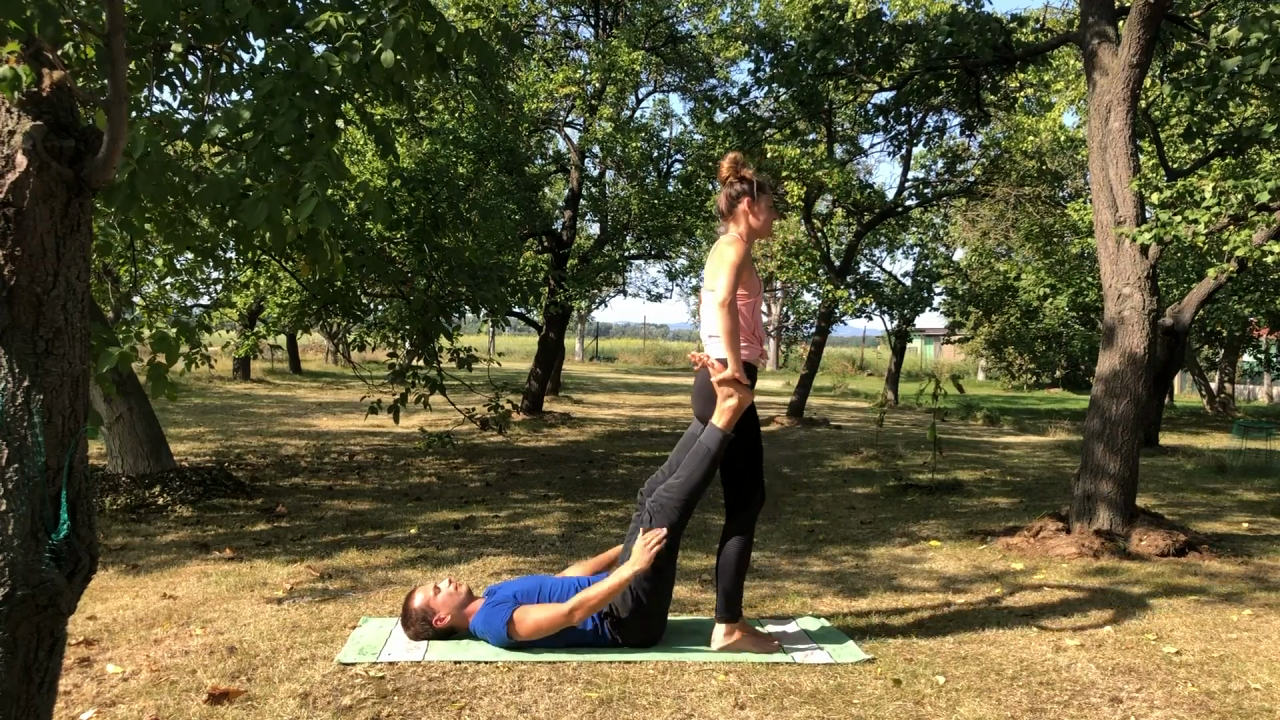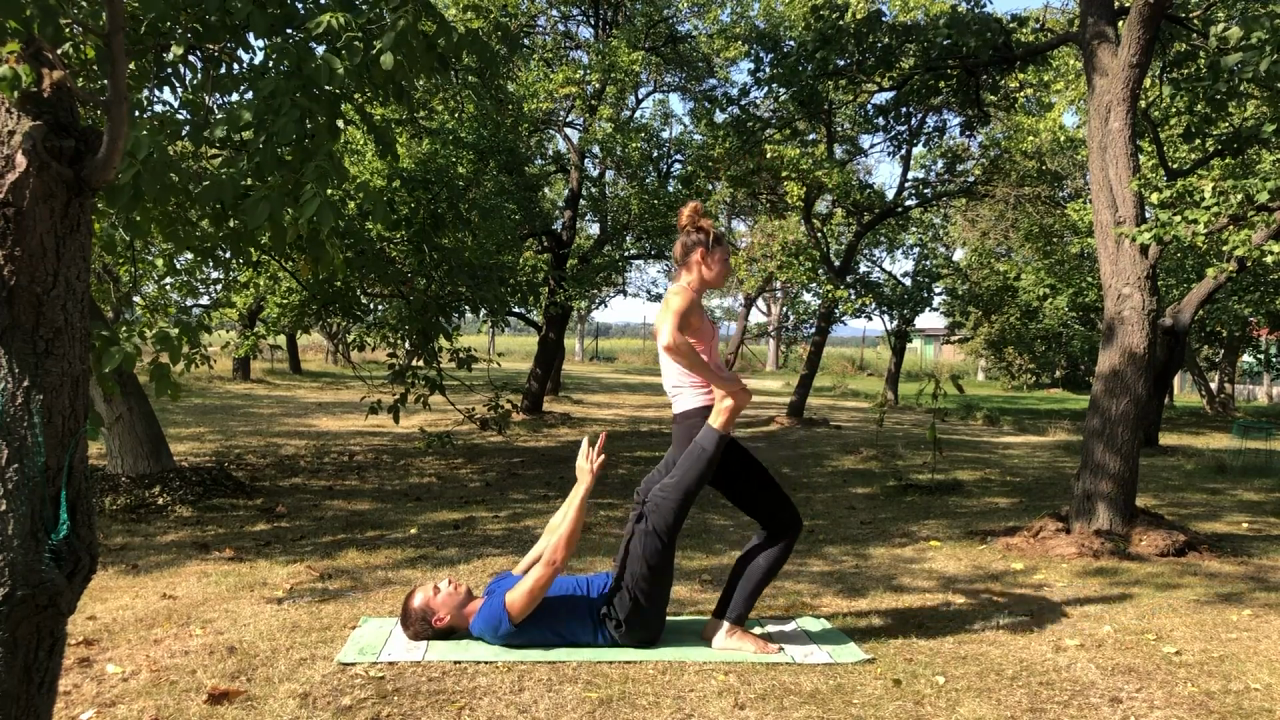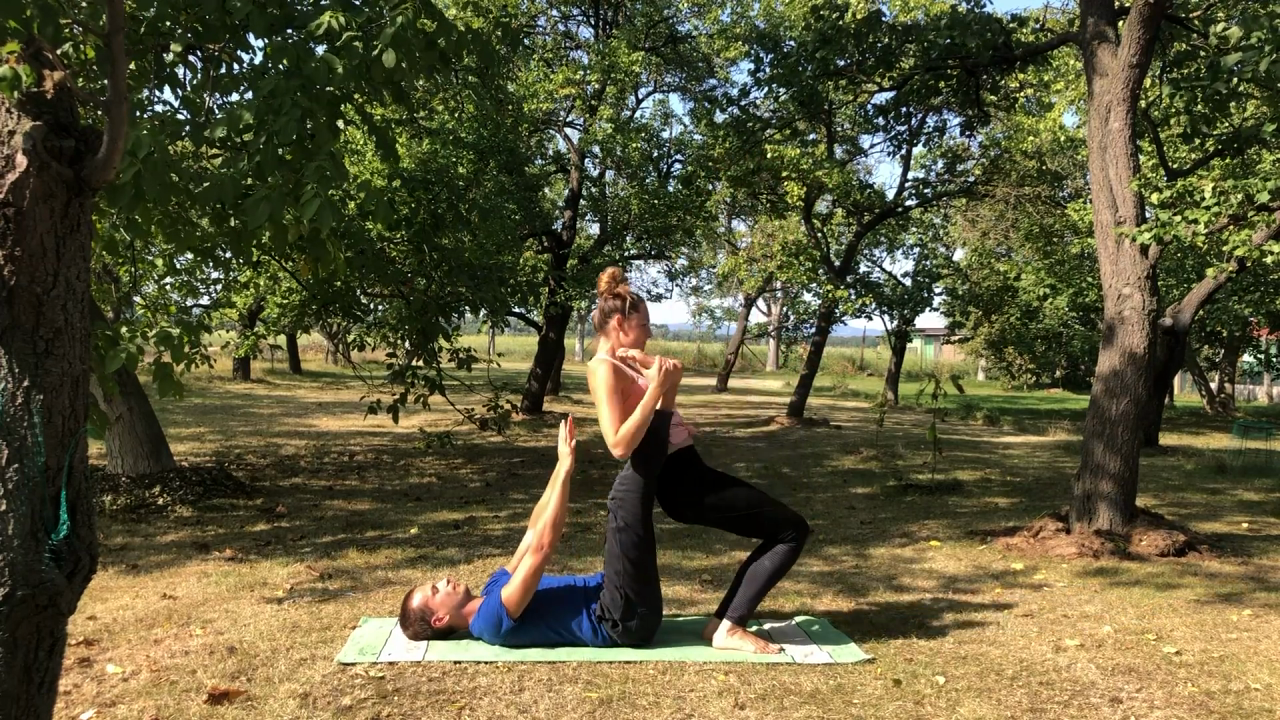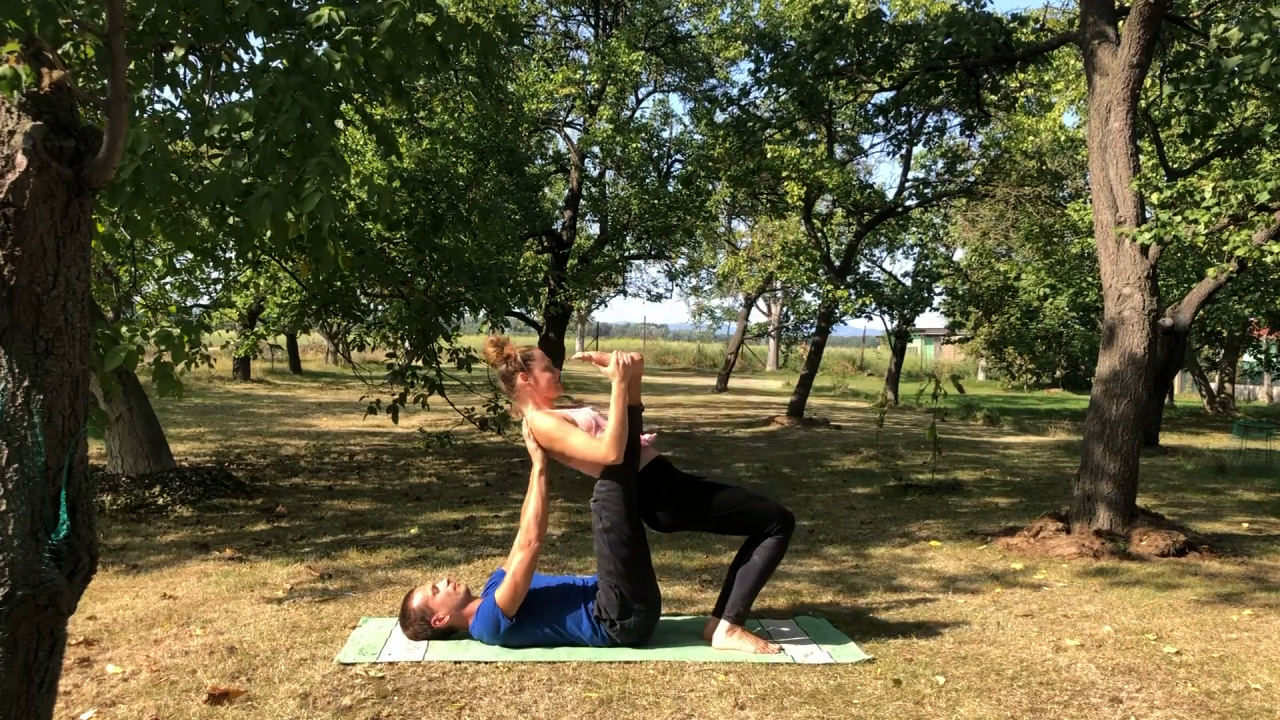
dt=0.4s
person 1, frame 1
left shoulder: (724, 250)
right shoulder: (735, 245)
right elbow: (724, 299)
right wrist: (733, 363)
left hip: (719, 383)
right hip: (725, 385)
left knee: (746, 503)
right knee: (745, 505)
left ankle: (730, 618)
right ankle: (728, 627)
person 1, frame 2
left shoulder: (683, 300)
right shoulder: (684, 293)
right elbow: (668, 340)
left wrist: (720, 374)
right wrist: (722, 380)
left hip: (694, 429)
right hip: (701, 427)
left knee: (778, 522)
right knee: (783, 524)
left ankle: (725, 621)
right ankle: (729, 628)
person 1, frame 3
left shoulder: (615, 366)
right shoulder: (603, 370)
right elbow: (620, 444)
left wrist: (653, 369)
right wrist: (660, 393)
left hip: (682, 469)
right hip: (681, 479)
left knee: (785, 528)
right knee: (791, 529)
left ankle: (727, 622)
right ankle: (730, 628)
person 1, frame 4
left shoulder: (552, 416)
right shoulder: (543, 424)
right elbow: (609, 454)
right wrist: (625, 388)
left hip: (655, 479)
right hip: (657, 490)
left knee: (769, 520)
right knee: (777, 522)
left ankle: (722, 619)
right ankle: (727, 628)
person 2, frame 1
left shoulder: (494, 597)
right shoulder: (494, 622)
right elbow: (571, 613)
left wrist: (622, 552)
right wrist: (631, 568)
left hip: (618, 596)
right hip: (628, 619)
left knee: (652, 494)
right knee: (661, 508)
left ankle: (718, 406)
right ankle: (726, 414)
person 2, frame 2
left shoulder: (496, 591)
right shoulder: (492, 620)
left elbow: (549, 538)
right elbow: (553, 560)
left wrist: (582, 480)
right wrist: (584, 486)
left hip: (616, 595)
right hip: (626, 620)
left knee: (654, 498)
right knee: (659, 510)
left ankle: (717, 413)
right ankle: (721, 421)
person 2, frame 3
left shoulder: (494, 592)
right shoulder: (492, 620)
left elbow: (535, 530)
right elbow: (542, 544)
left wrist: (561, 465)
right wrist: (566, 467)
left hip: (613, 602)
right hip: (625, 621)
left knee: (630, 493)
right knee: (625, 499)
left ankle: (658, 397)
right ankle: (657, 398)
person 2, frame 4
left shoulder: (493, 592)
right shoulder: (490, 623)
left elbow: (529, 533)
right elbow: (530, 543)
left wrist: (538, 459)
right wrist: (538, 465)
left hip: (621, 613)
right hip: (624, 618)
left knee: (617, 494)
right knee: (610, 497)
left ankle: (626, 391)
right ankle: (621, 388)
